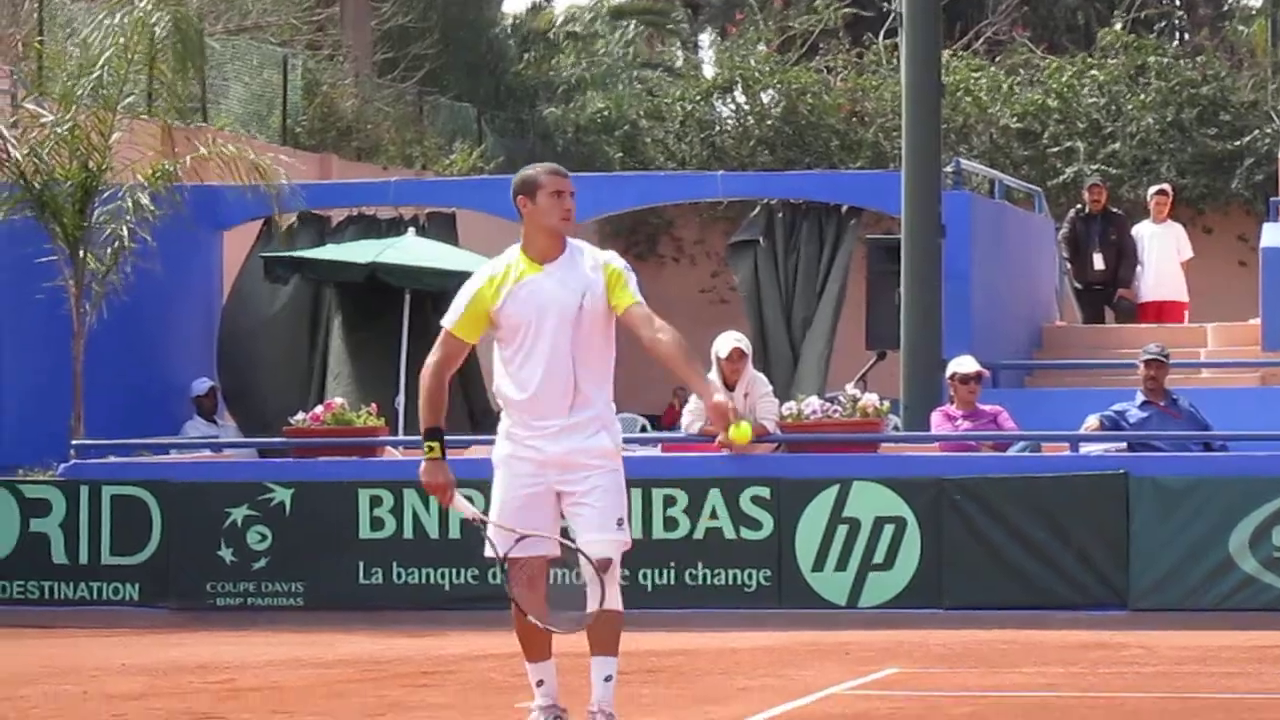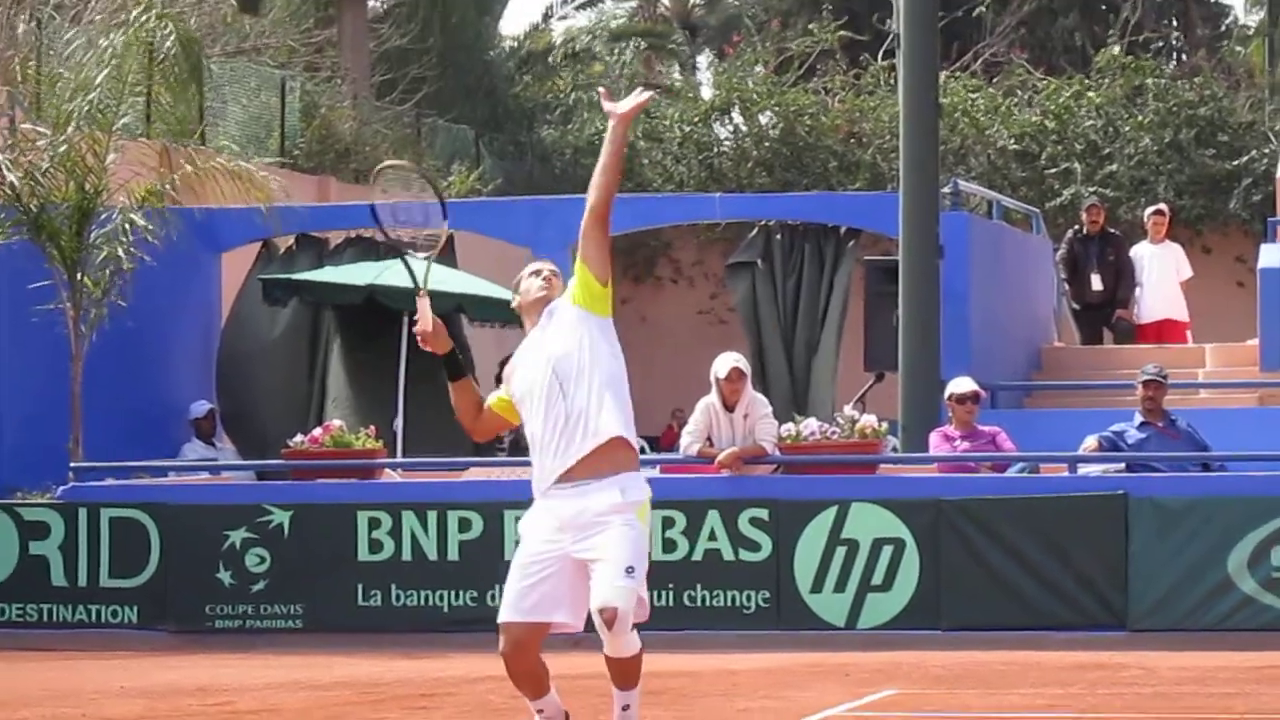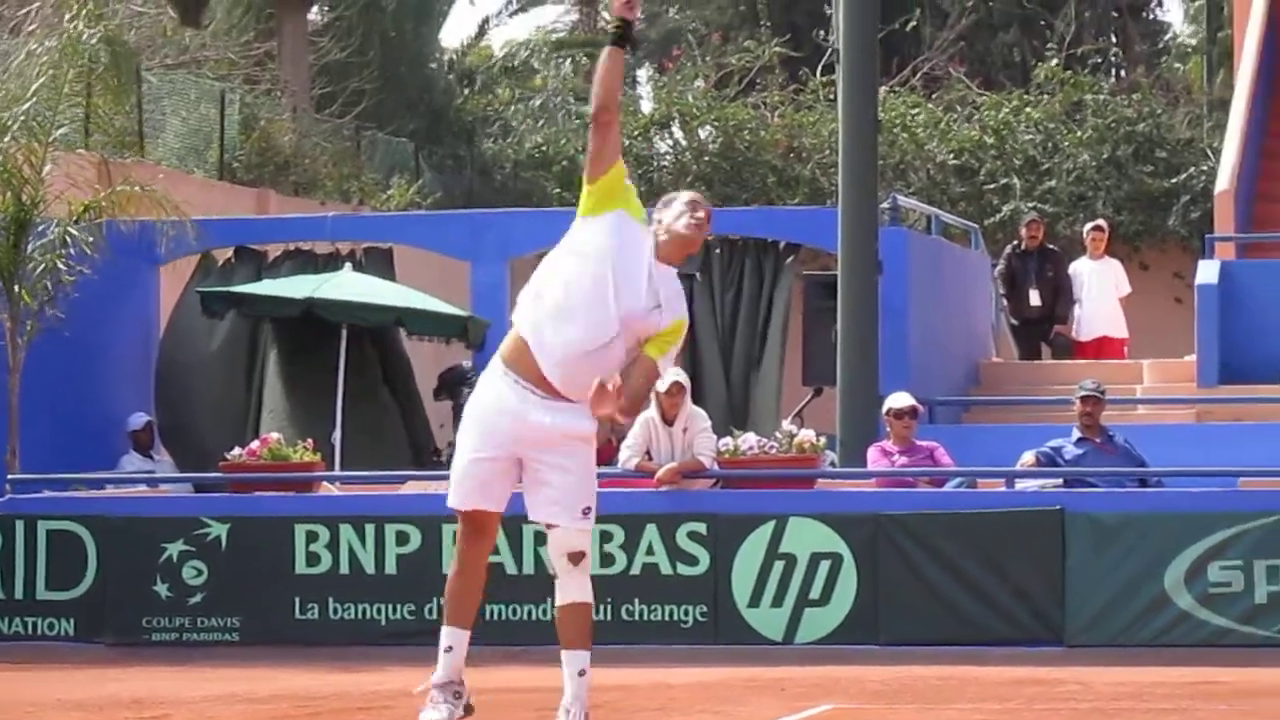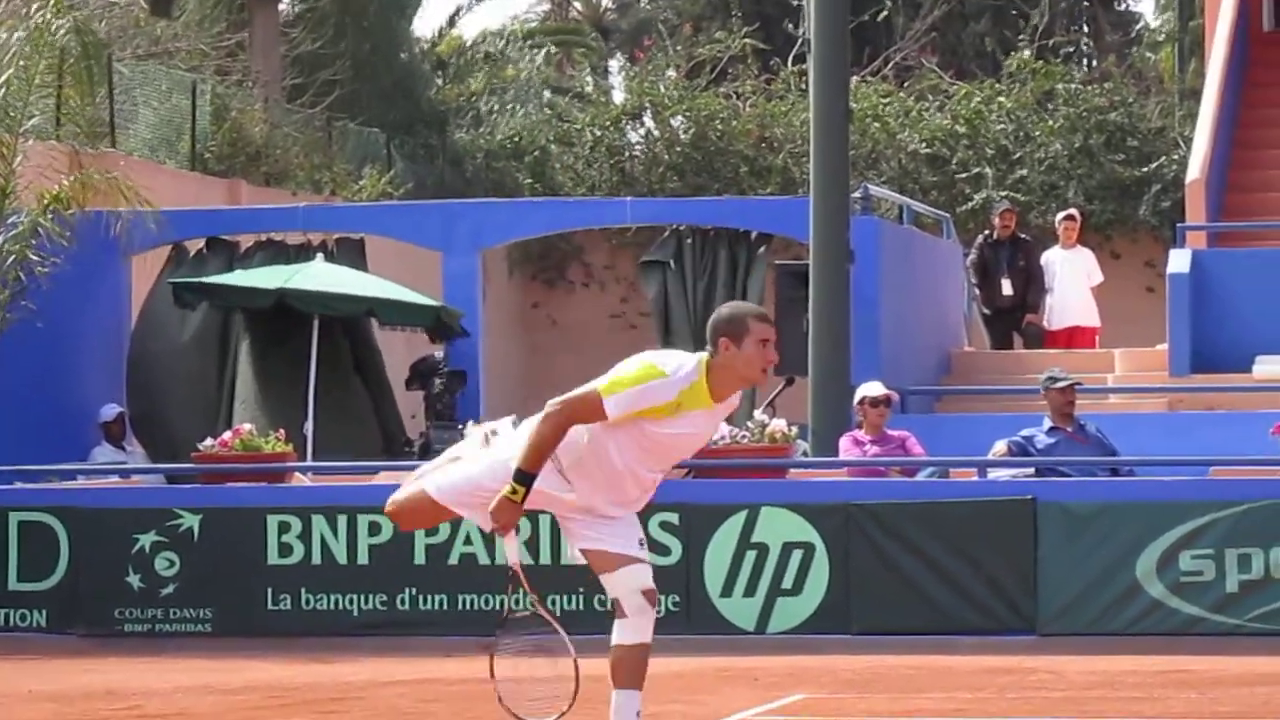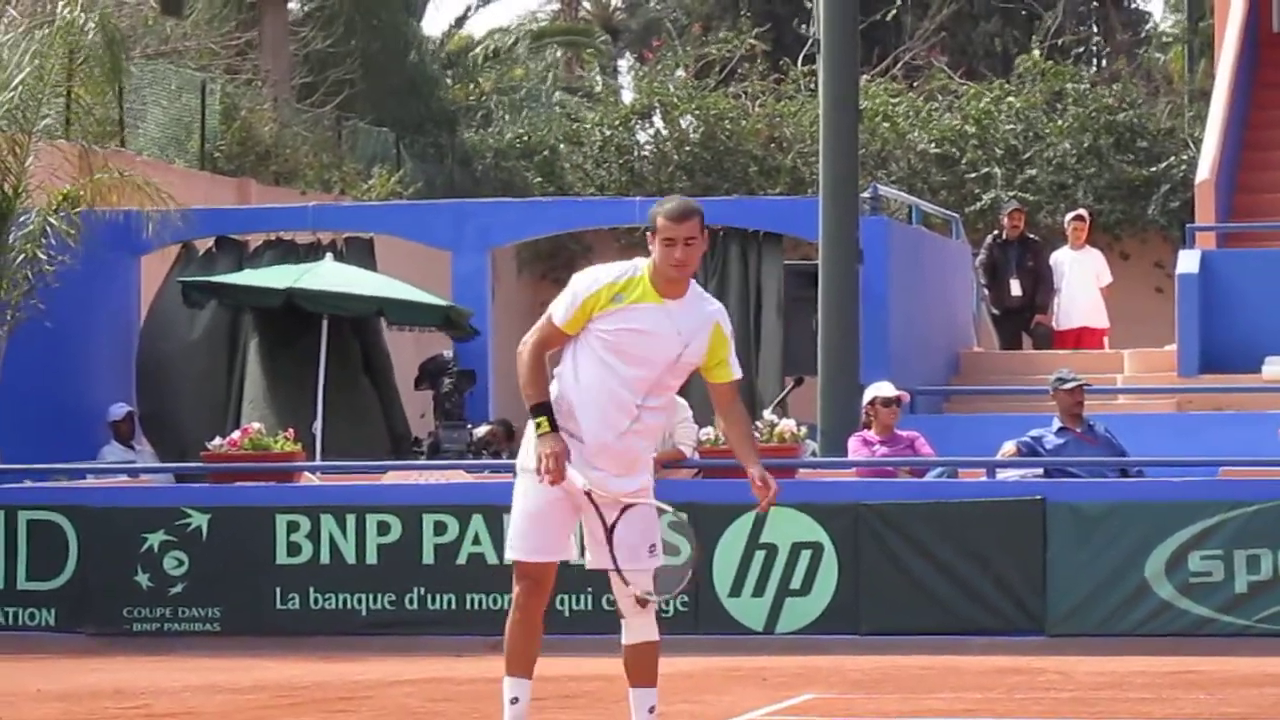
dt=0.5s
person 1, frame 1
left shoulder: (603, 267)
right shoulder: (490, 282)
left elbow: (655, 331)
right elbow: (438, 366)
left wrist: (705, 389)
right wrist: (433, 450)
left hip: (592, 448)
right hip: (522, 450)
left knee: (604, 568)
right knee: (526, 577)
person 1, frame 2
left shoulder: (583, 310)
right shoulder: (519, 368)
left elbow: (596, 213)
right elbow: (476, 423)
left wrist: (619, 124)
right wrist: (448, 355)
left hip: (613, 503)
right hip: (551, 512)
left knee: (614, 618)
right knee: (516, 646)
person 1, frame 3
left shoulder: (671, 311)
right shoulder: (617, 216)
left elbow: (637, 389)
right elbow: (603, 116)
left wrist: (621, 401)
left hip: (566, 424)
right hip: (505, 395)
left knee: (572, 562)
right knee: (475, 536)
person 1, frame 4
left shoulder: (725, 395)
right shoulder: (664, 379)
right elbow: (561, 412)
right wrist: (515, 492)
left hip: (604, 498)
right hip: (545, 461)
left knee: (639, 595)
right knee: (405, 511)
person 1, frame 5
left shoulder: (711, 320)
right shoulder: (602, 284)
left elbow: (730, 406)
right elbow: (532, 347)
left wrist: (753, 467)
right wrist: (545, 430)
left hip: (625, 473)
right hip: (556, 454)
left knee: (638, 599)
right knee: (531, 584)
